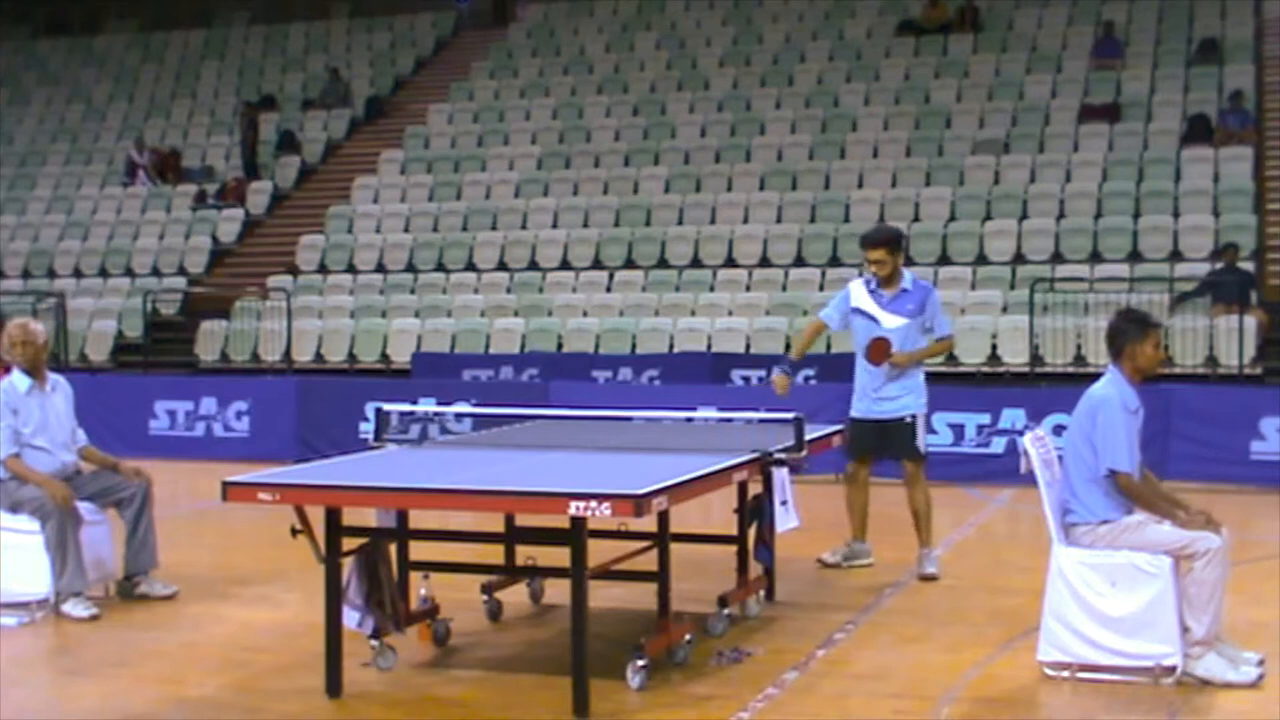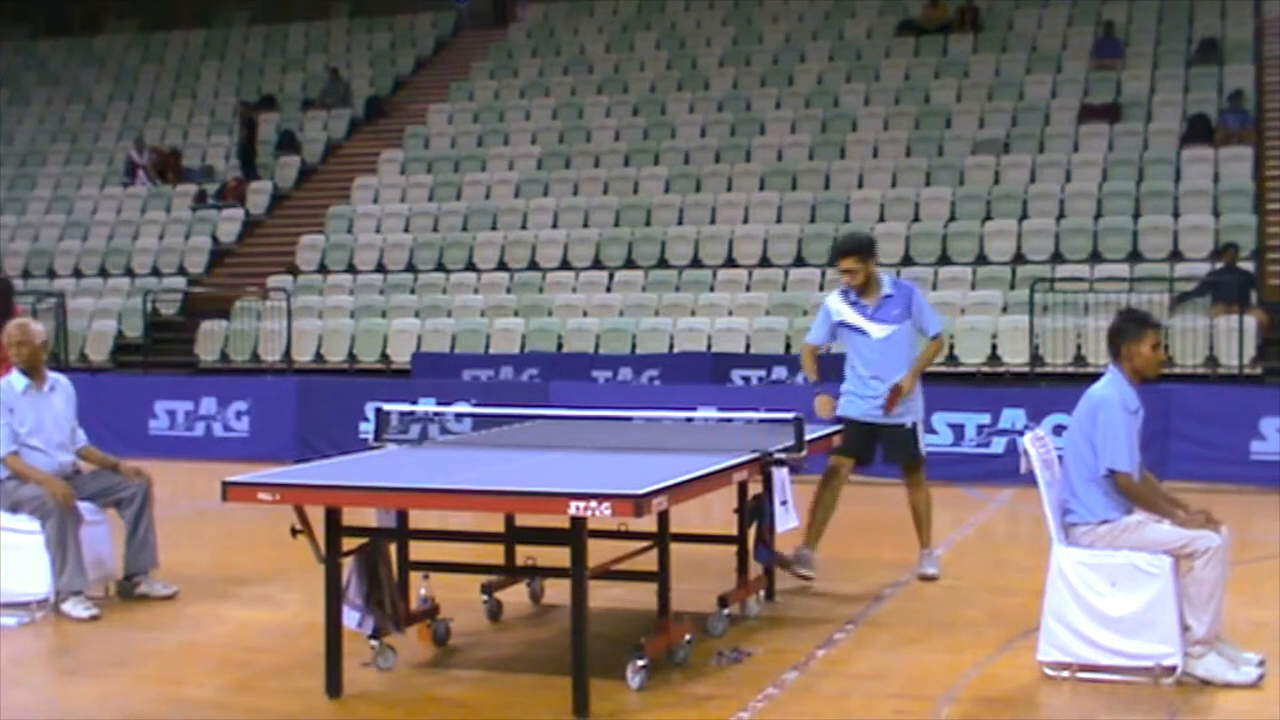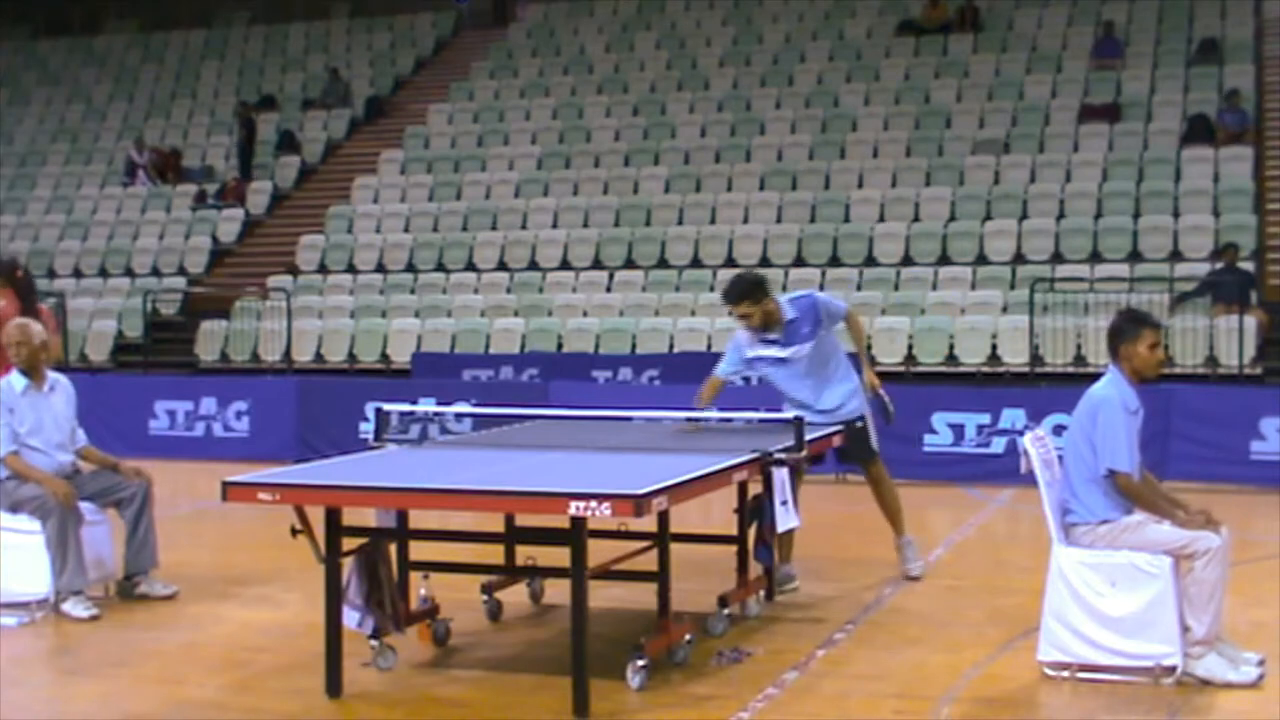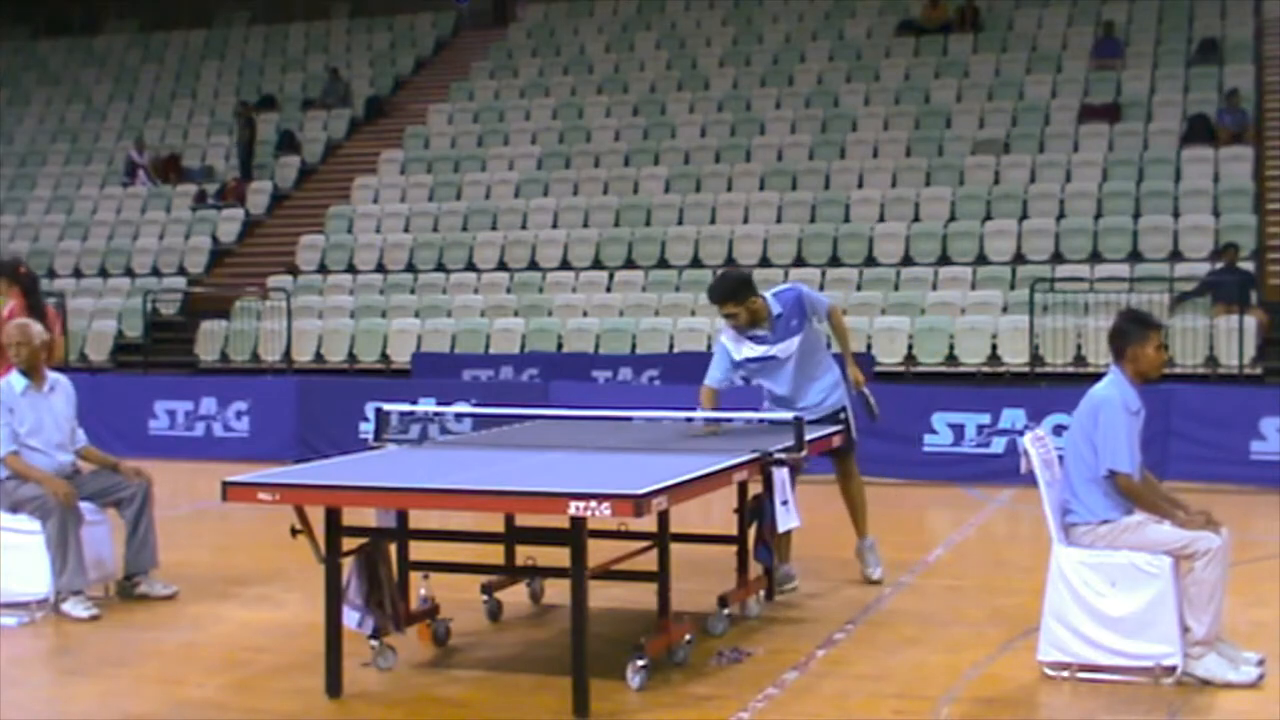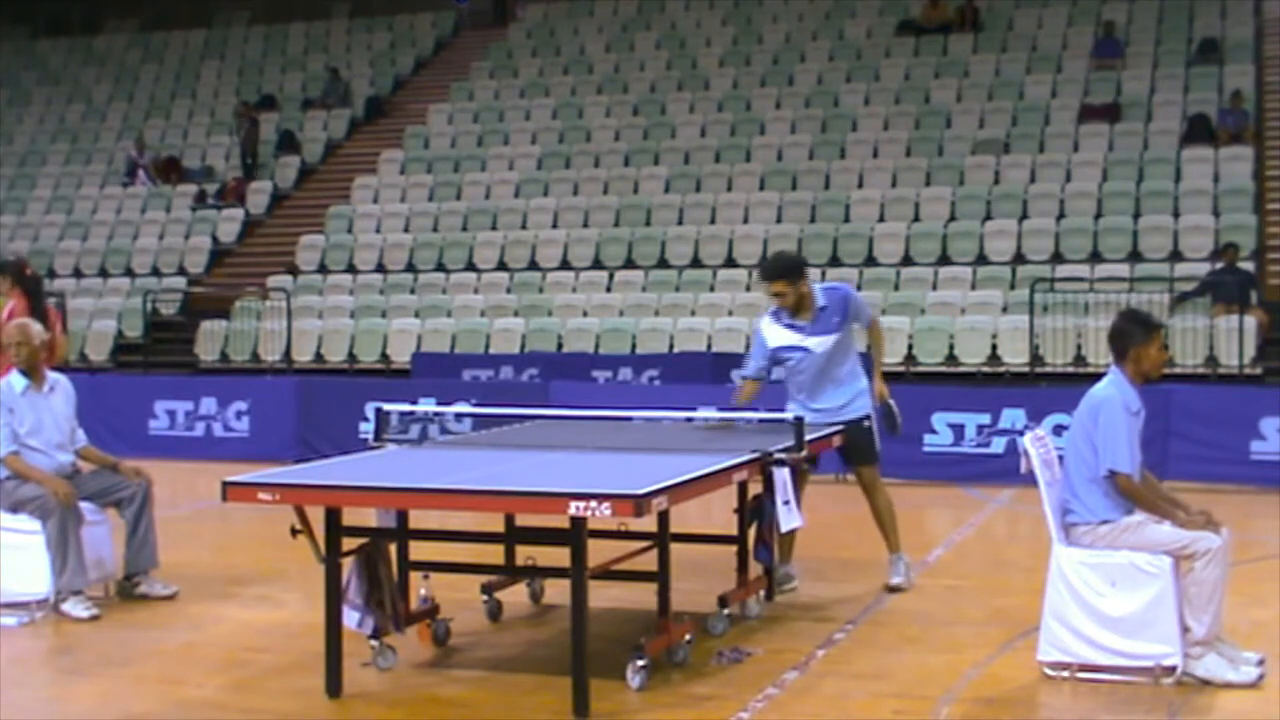
dt=0.4s
person 1, frame 1
left shoulder: (1122, 397)
right shoulder: (1109, 400)
left elbow: (1138, 472)
right elbow: (1125, 481)
left wrist: (1185, 509)
right wrist: (1180, 518)
left hip: (1116, 513)
right hip: (1099, 524)
left knee: (1215, 533)
right knee: (1206, 543)
left ankle: (1206, 638)
right ankle: (1197, 652)
person 1, frame 2
left shoulder: (1122, 397)
right shoulder: (1109, 400)
left elbow: (1136, 473)
right elbow: (1124, 481)
left wrist: (1184, 508)
right wrist: (1179, 518)
left hip: (1117, 514)
right hip: (1098, 524)
left knee: (1216, 533)
right knee: (1206, 544)
left ankle: (1206, 638)
right ankle: (1197, 651)
person 1, frame 3
left shoulder: (1123, 397)
right shoulder: (1109, 399)
left elbow: (1137, 472)
right elbow: (1124, 481)
left wrist: (1184, 509)
right wrist: (1179, 518)
left hip: (1116, 514)
right hip: (1099, 524)
left knee: (1215, 533)
right knee: (1206, 543)
left ankle: (1206, 638)
right ankle: (1197, 651)
person 1, frame 4
left shoulder: (1124, 397)
right shoulder: (1110, 400)
left elbow: (1137, 473)
right elbow: (1124, 482)
left wrist: (1185, 509)
right wrist: (1179, 519)
left hip: (1117, 514)
right hip: (1099, 524)
left knee: (1216, 534)
right knee: (1205, 544)
left ankle: (1206, 638)
right ankle: (1197, 652)
person 1, frame 5
left shoulder: (1124, 397)
right shoulder: (1111, 400)
left elbow: (1137, 472)
right elbow: (1123, 482)
left wrist: (1185, 509)
right wrist: (1179, 519)
left hip: (1116, 514)
right hip: (1099, 524)
left knee: (1215, 534)
right knee: (1206, 544)
left ankle: (1206, 638)
right ankle: (1196, 652)
person 2, frame 1
left shoulder: (924, 294)
right shoulder: (855, 291)
left elbow: (945, 341)
right elbow: (819, 325)
left wrist: (912, 356)
right wrist: (788, 365)
left hip: (905, 402)
right hip: (864, 403)
left knee: (913, 473)
right knee: (855, 472)
left ankle: (926, 552)
right ankle: (859, 546)
person 2, frame 2
left shoulder: (907, 294)
right shoulder: (835, 304)
left elbow: (936, 339)
right elbow: (809, 350)
left wrist: (912, 376)
right wrist: (819, 389)
left hip: (901, 407)
right hip: (853, 407)
left knee: (914, 477)
right knee: (834, 473)
left ankle: (926, 553)
right ankle: (806, 553)
person 2, frame 3
left shoulder: (812, 305)
right shoulder: (745, 341)
left elbow: (850, 316)
right elbow: (716, 379)
left wrist: (866, 367)
right wrist: (698, 413)
left hip: (846, 404)
right hip: (800, 415)
left knee: (875, 473)
left ankle: (903, 543)
right ankle: (784, 567)
person 2, frame 4
left shoulder: (796, 298)
right shoulder: (730, 341)
left elbow: (833, 314)
right elbow: (710, 388)
left wrist: (850, 363)
left hip: (828, 400)
right hip: (783, 413)
left knee: (847, 471)
left ankle: (865, 544)
right ankle: (783, 567)
person 2, frame 5
left shoulder: (842, 298)
right shoulder: (769, 328)
left elbow: (871, 324)
right elbow: (753, 378)
left wrist: (877, 376)
left hip: (853, 407)
right hip: (805, 414)
left knee: (870, 480)
right knee: (791, 485)
left ankle: (897, 560)
right ankle: (783, 567)
person 3, frame 1
left shoulder: (61, 386)
left wrist: (117, 465)
right wrist: (46, 482)
left hip: (70, 477)
left knee: (135, 485)
right knee: (59, 506)
left ankle: (136, 577)
right ankle: (69, 594)
person 3, frame 2
left shoulder: (63, 386)
left wrist: (118, 465)
right wrist: (46, 480)
left hip: (69, 476)
left knee: (135, 486)
right knee: (59, 505)
left ankle: (136, 576)
right ankle: (69, 594)
person 3, frame 3
left shoulder: (63, 386)
left wrist: (117, 465)
right wrist: (48, 480)
left hip: (68, 476)
left knee: (135, 486)
right knee: (60, 503)
left ankle: (136, 577)
right ankle: (69, 594)
person 3, frame 4
left shoulder: (63, 385)
left wrist: (118, 465)
right wrist: (47, 480)
left hip: (69, 476)
left knee: (135, 486)
right knee: (59, 503)
left ankle: (136, 576)
right ankle: (69, 593)
person 3, frame 5
left shoulder: (63, 385)
left wrist: (117, 464)
right wrist: (48, 479)
left hip: (68, 476)
left knee: (135, 485)
right knee: (60, 502)
left ankle: (136, 576)
right ankle: (68, 594)
